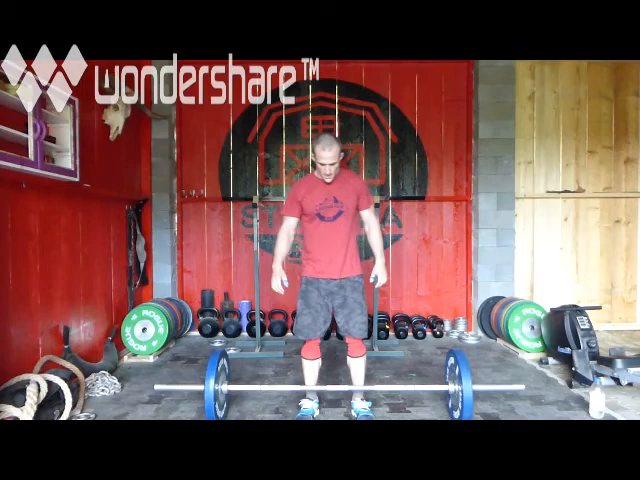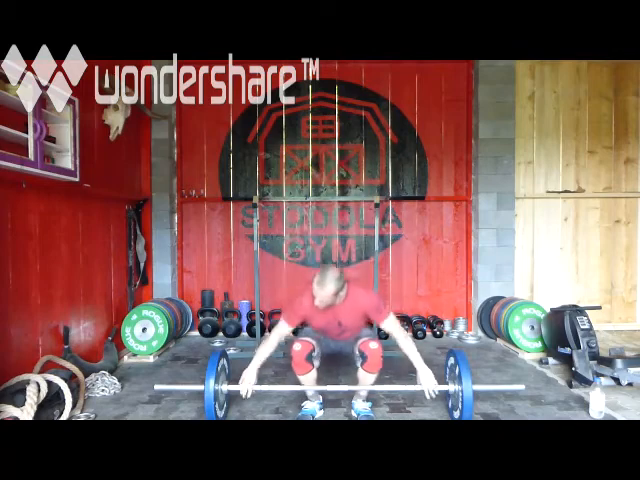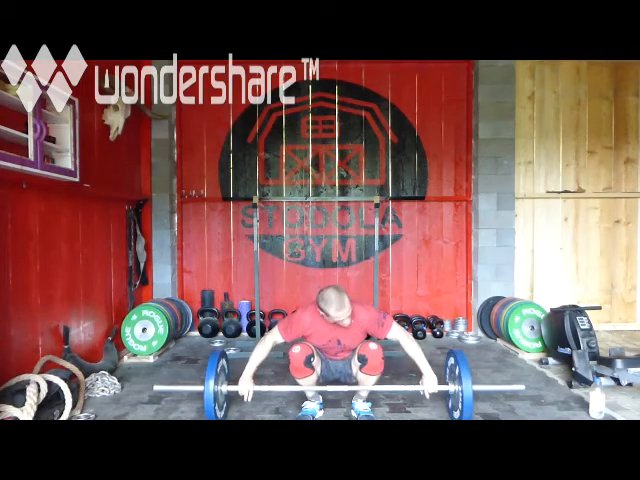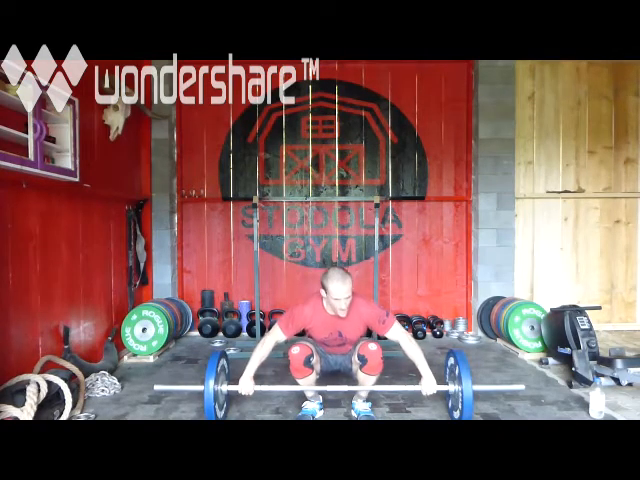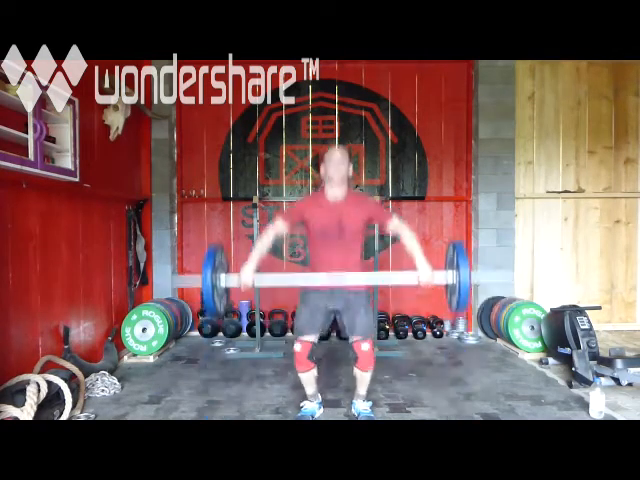
dt=1s
person 1, frame 1
left shoulder: (355, 184)
right shoulder: (300, 188)
left elbow: (371, 222)
right elbow: (288, 230)
left wrist: (380, 261)
right wrist: (276, 266)
left hip: (350, 277)
right hip: (314, 278)
left knee: (355, 338)
right knee: (311, 340)
left ankle: (358, 400)
right ankle: (310, 400)
person 1, frame 2
left shoulder: (363, 298)
right shoulder: (306, 301)
left elbow: (398, 331)
right elbow: (277, 333)
left wrist: (422, 369)
right wrist: (252, 369)
left hip: (353, 338)
right hip: (320, 337)
left knee: (373, 349)
right knee: (299, 349)
left ankle: (360, 400)
right ankle: (313, 400)
person 1, frame 3
left shoulder: (364, 314)
right shoulder: (305, 317)
left elbow: (403, 336)
right elbow: (269, 339)
left wrist: (428, 373)
right wrist: (246, 376)
left hip: (352, 365)
right hip: (320, 365)
left knee: (373, 351)
right knee: (297, 352)
left ankle: (360, 401)
right ankle: (313, 401)
person 1, frame 4
left shoulder: (366, 309)
right shoulder: (306, 310)
left elbow: (403, 337)
right elbow: (270, 338)
left wrist: (426, 375)
right wrist: (247, 375)
left hip: (352, 355)
right hip: (321, 355)
left knee: (373, 351)
right knee: (297, 353)
left ankle: (360, 401)
right ankle: (312, 401)
person 1, frame 5
left shoulder: (365, 204)
right shoulder: (307, 205)
left elbow: (400, 229)
right elbow: (274, 230)
left wrist: (422, 264)
right wrist: (250, 265)
left hip: (353, 287)
right hip: (316, 287)
left knee: (364, 349)
right knee: (302, 348)
left ankle: (361, 403)
right ankle: (312, 402)
